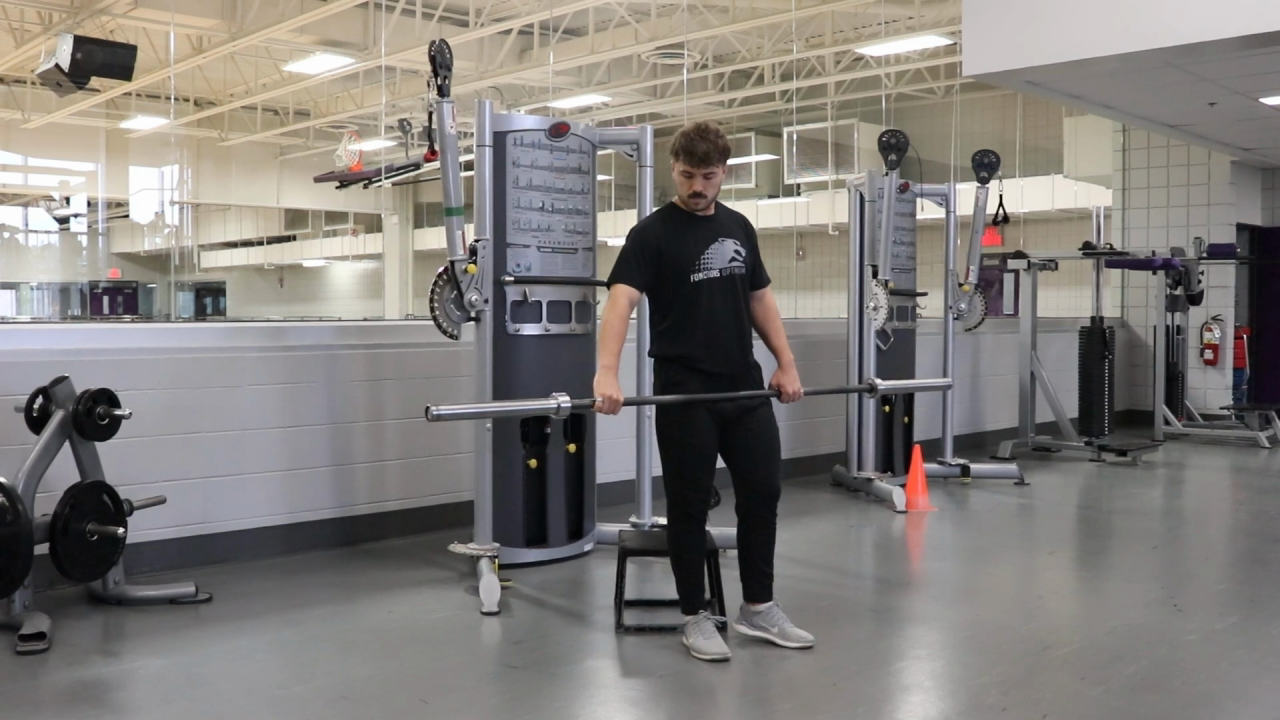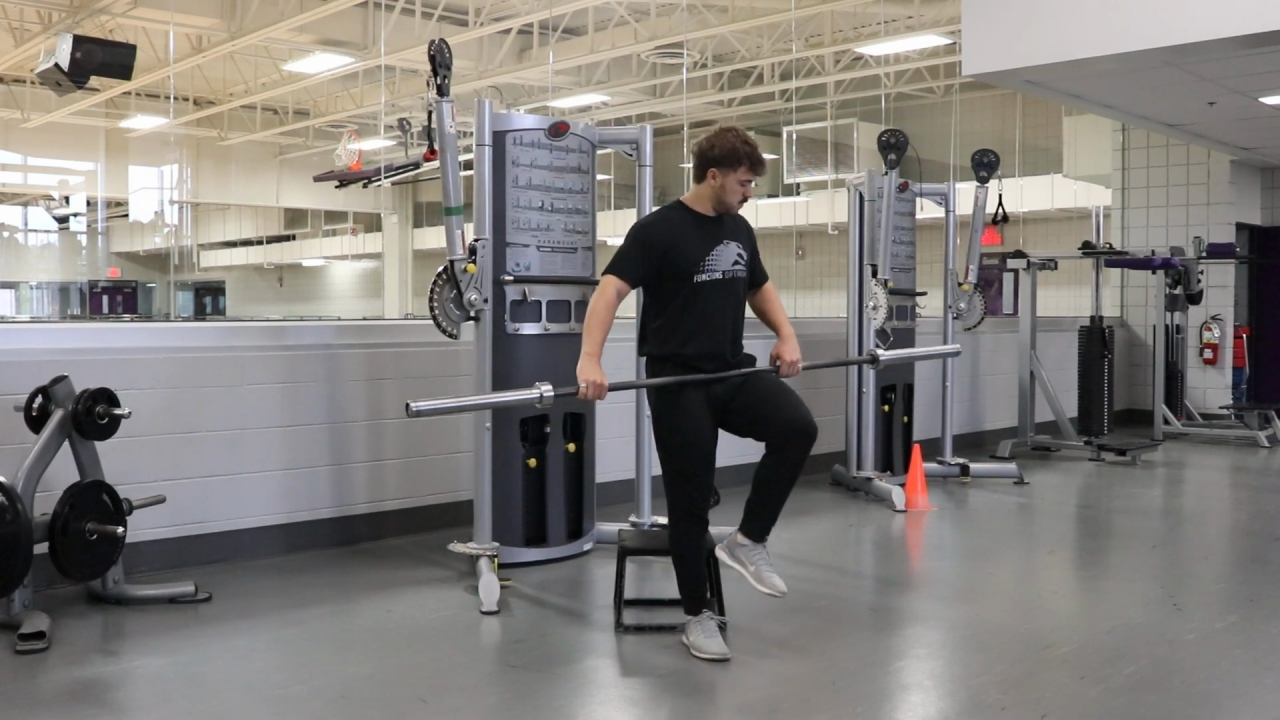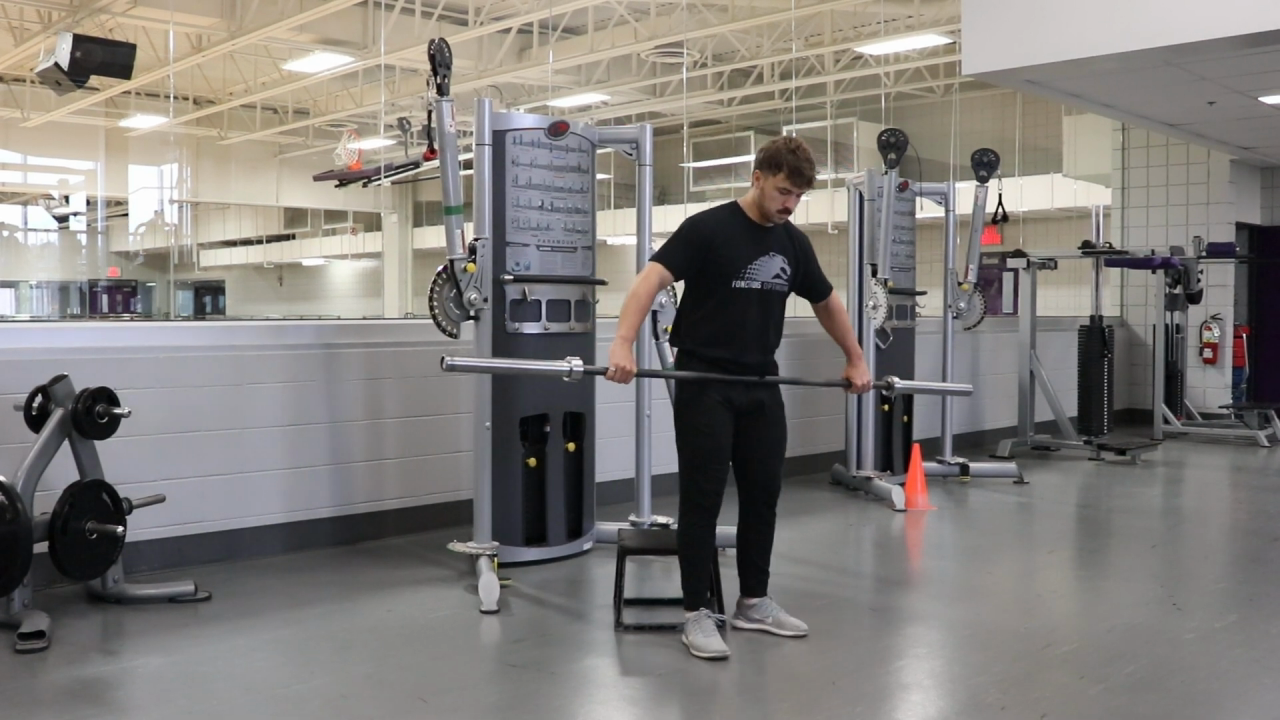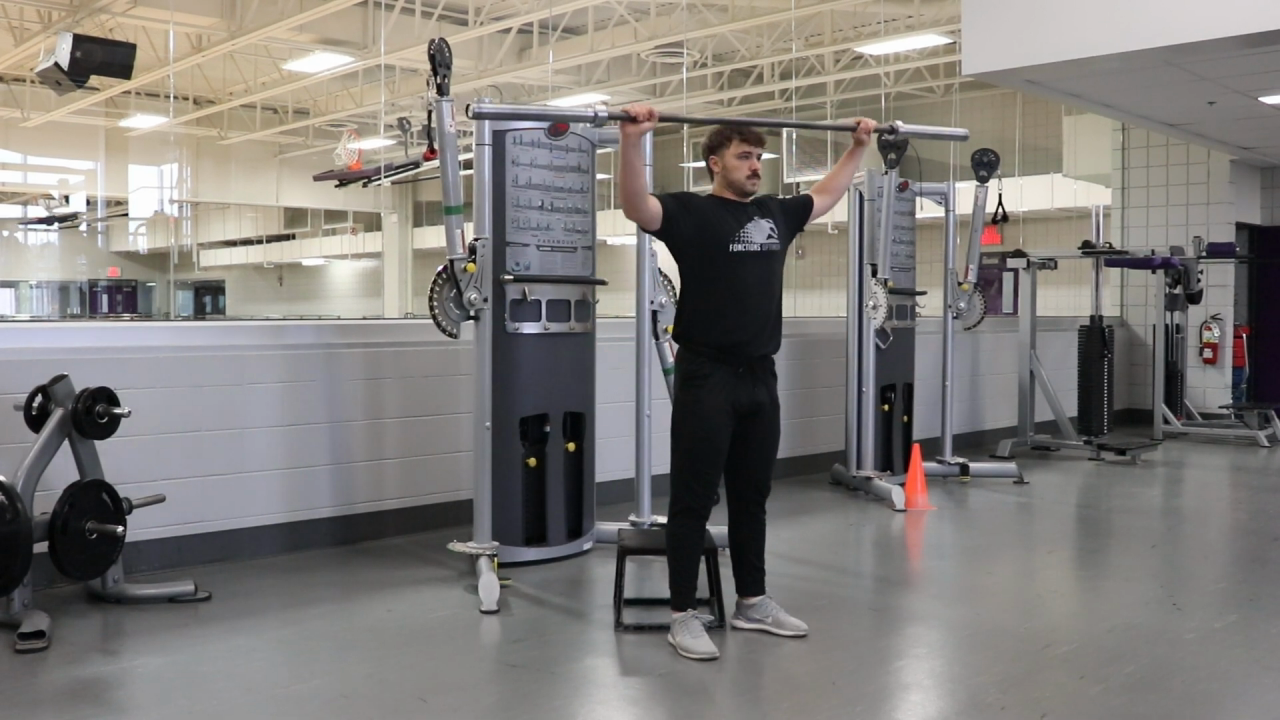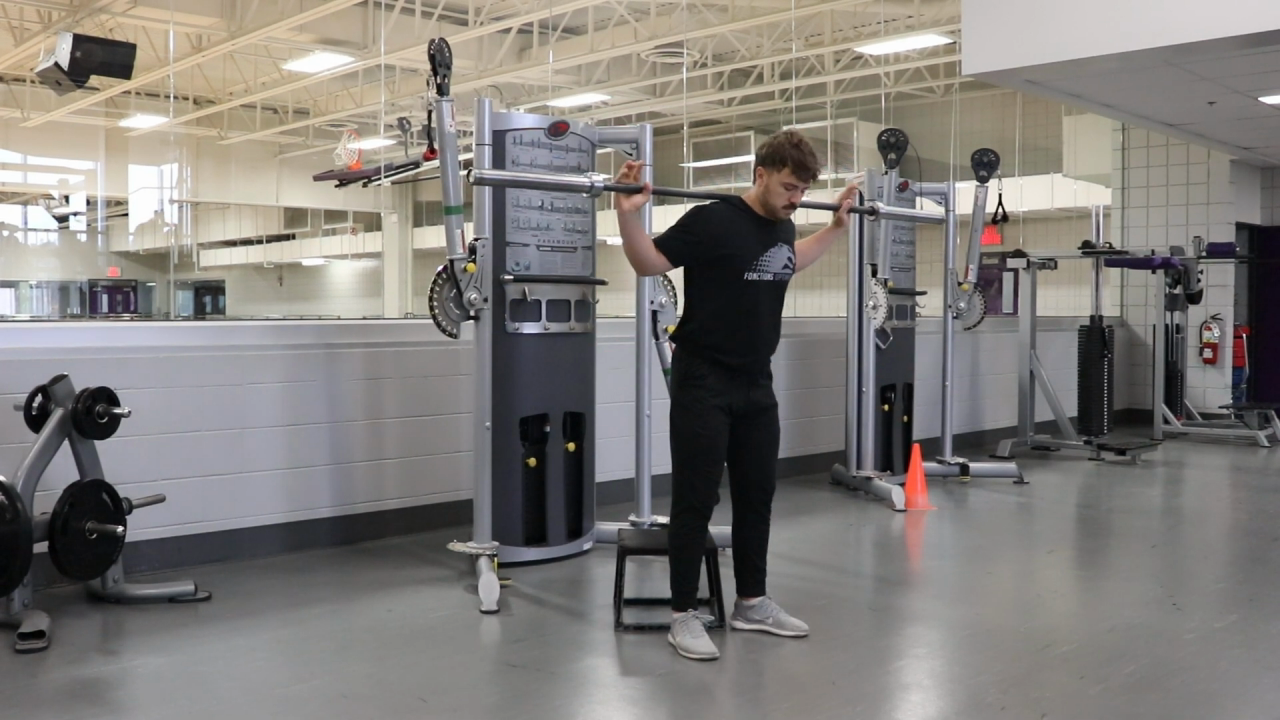
dt=1s
person 1, frame 1
left shoulder: (739, 227)
right shoulder: (653, 233)
left elbow: (760, 298)
right elbow: (621, 299)
left wrist: (786, 363)
right wrist: (607, 372)
left hip: (745, 387)
right hip: (685, 393)
left knee: (762, 492)
right knee: (690, 505)
left ankle: (758, 607)
right ankle: (696, 617)
person 1, frame 2
left shoulder: (739, 229)
right shoulder: (658, 230)
left elbow: (760, 289)
right elbow: (609, 290)
left wrist: (786, 335)
right wrist: (590, 359)
left hip: (735, 372)
right hip: (678, 382)
left knee: (797, 428)
right knee: (690, 501)
left ankle: (748, 539)
right ankle: (697, 615)
person 1, frame 3
left shoulder: (794, 243)
right shoulder: (708, 228)
left elbow: (826, 302)
right elbow: (651, 278)
left wrist: (856, 359)
right wrist: (623, 343)
left hip: (761, 384)
right hip: (705, 383)
left knee: (763, 495)
right knee: (702, 497)
left ankle: (753, 601)
right ankle: (697, 613)
person 1, frame 4
left shoulder: (774, 213)
right shoulder: (691, 212)
left elbow: (826, 195)
right elbow: (635, 206)
left wrist: (858, 146)
right wrist: (630, 138)
left hip: (760, 378)
right hip: (707, 379)
left knee: (752, 497)
right knee: (694, 500)
left ankle: (752, 601)
right ankle: (683, 615)
person 1, frame 5
left shoulder: (782, 228)
right shoulder: (712, 220)
right elbow: (647, 262)
left wrist: (837, 225)
right wrist: (627, 212)
left hip: (756, 382)
right hip: (703, 381)
left knee: (757, 495)
right knee: (695, 500)
left ankle: (752, 601)
right ankle: (684, 614)
